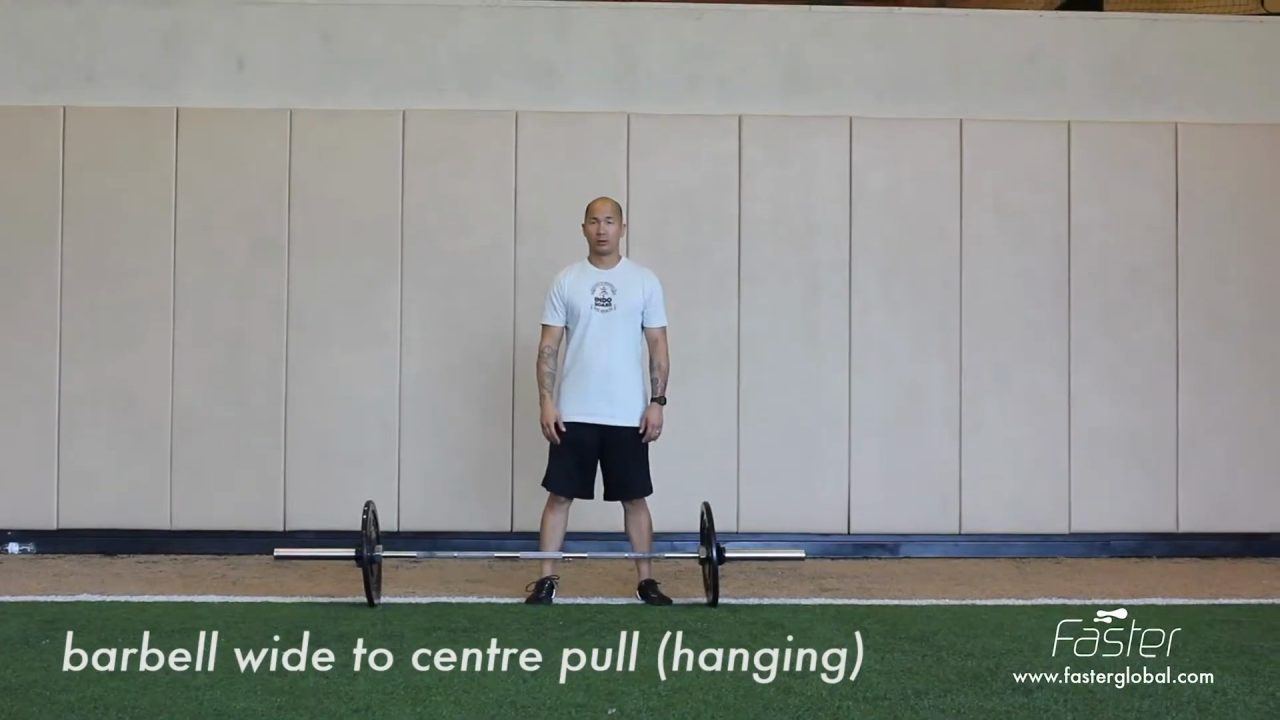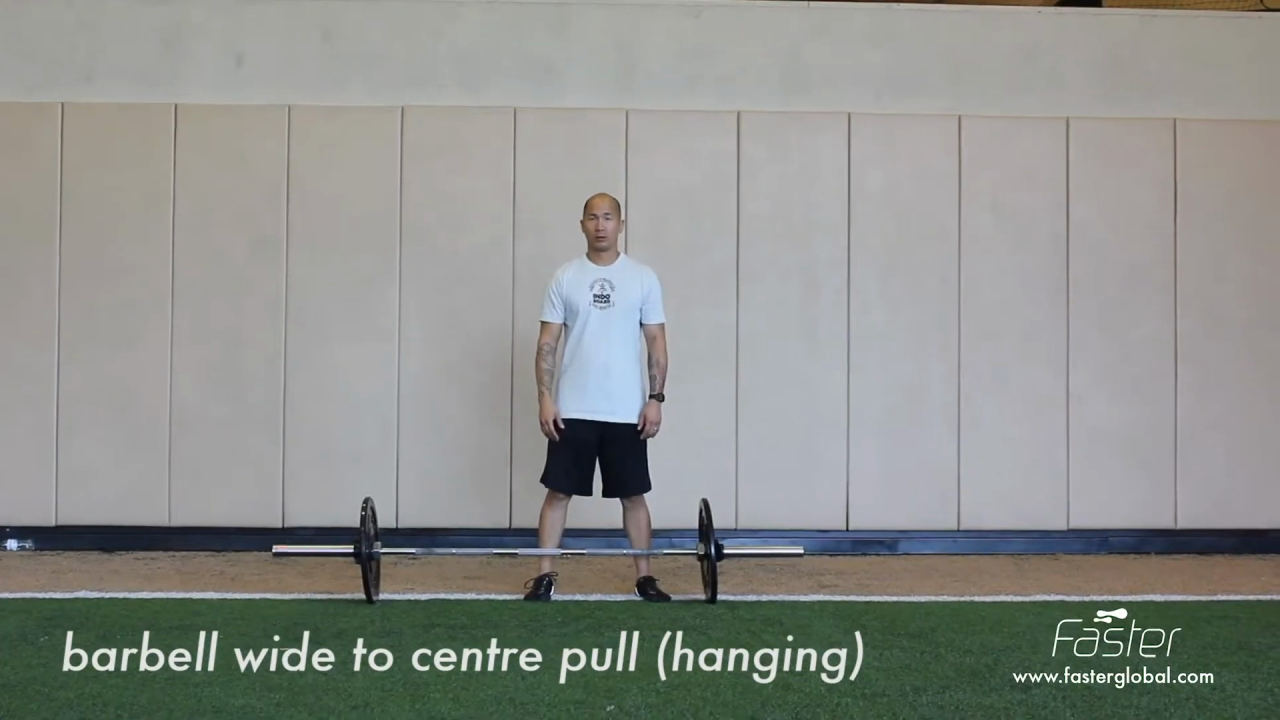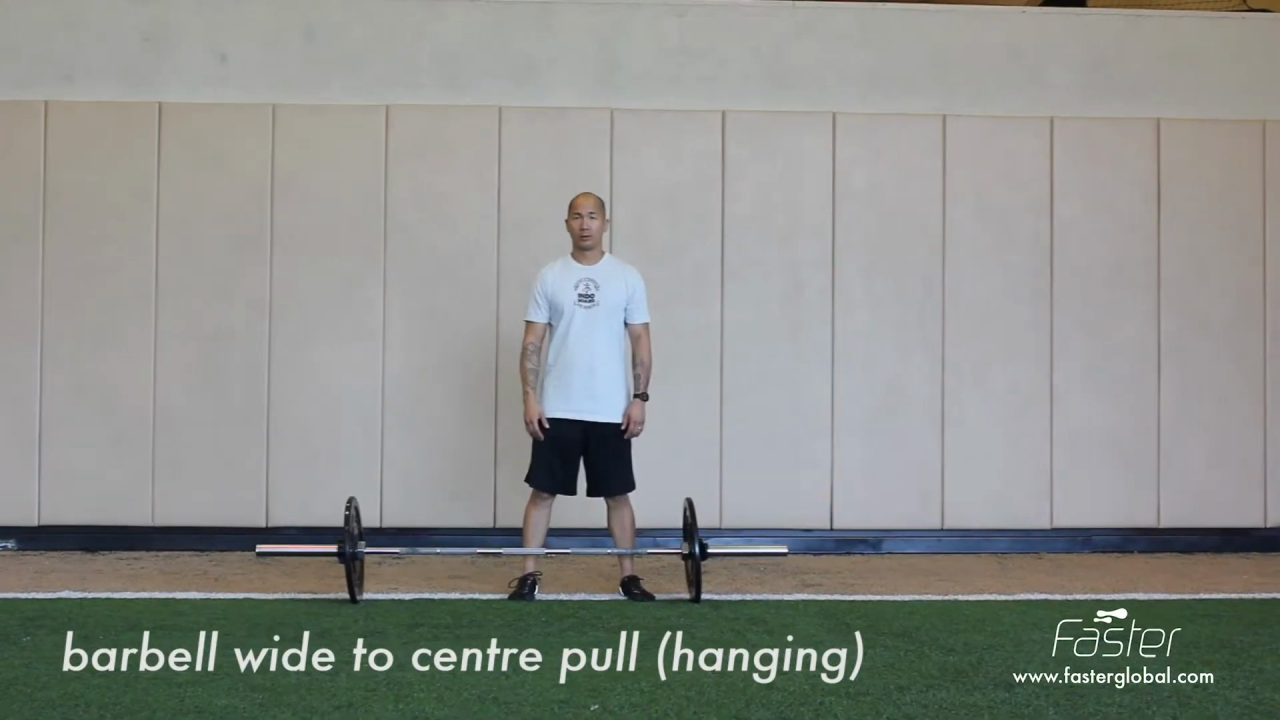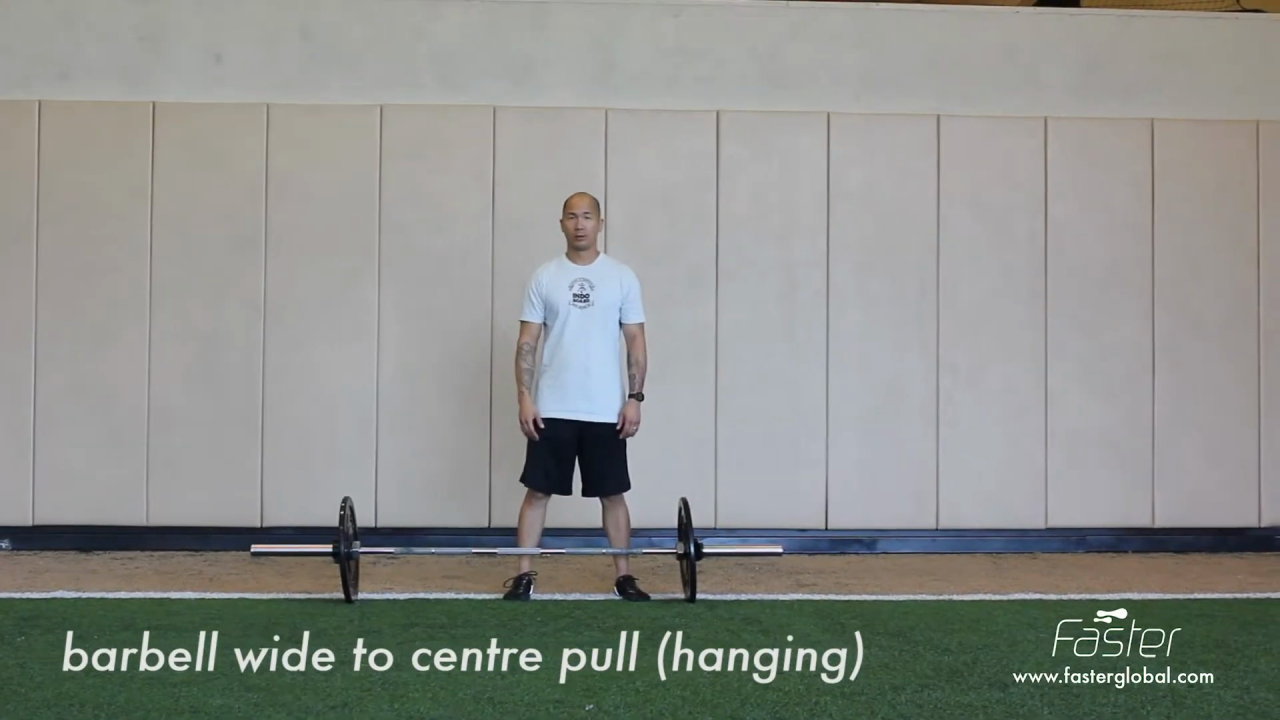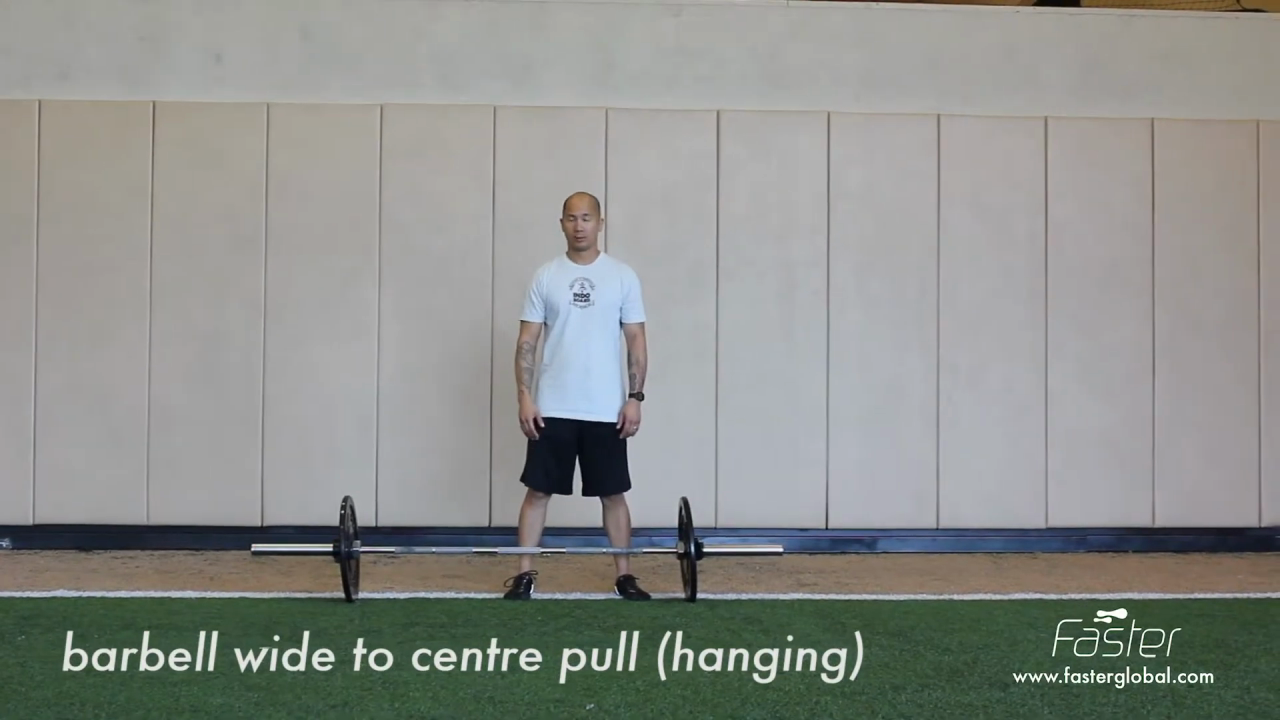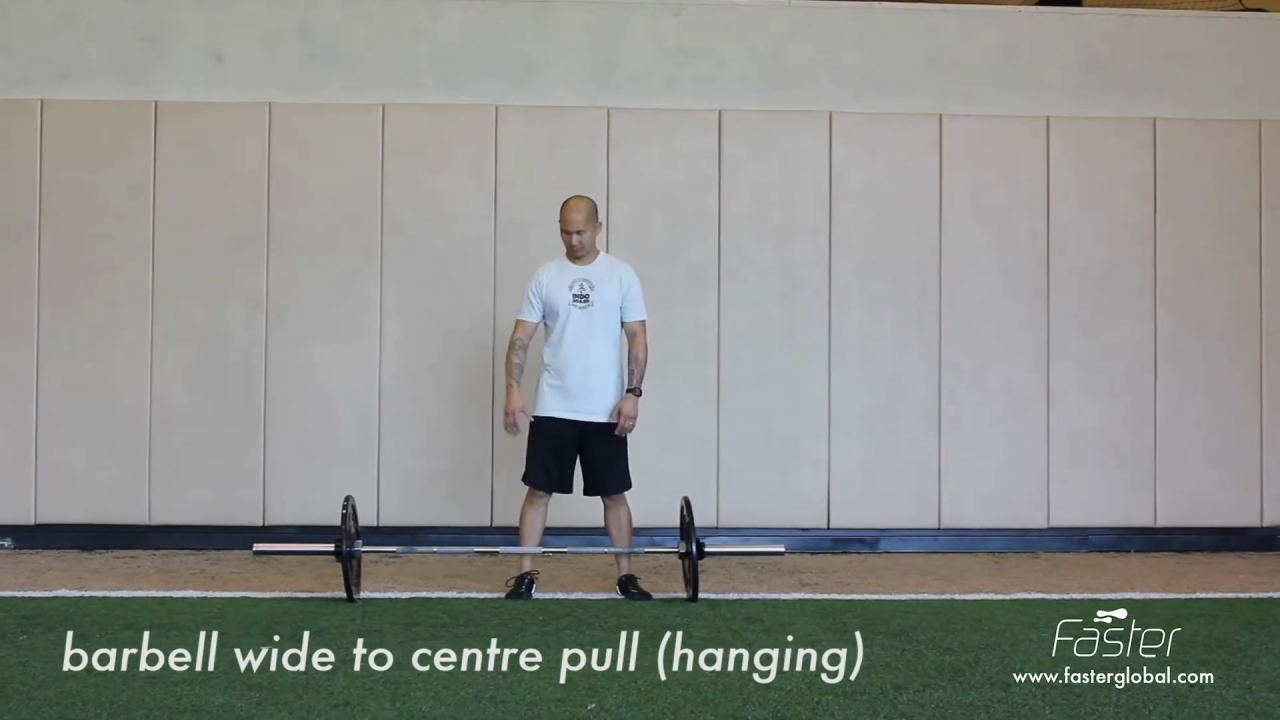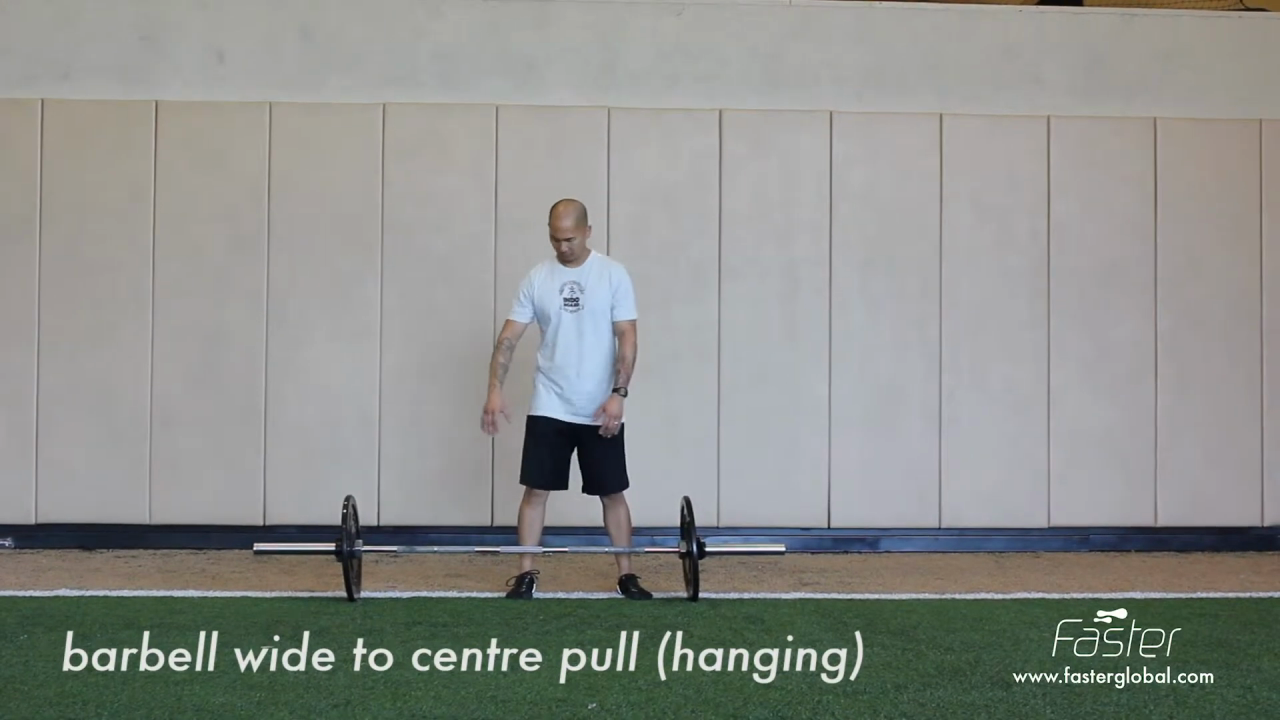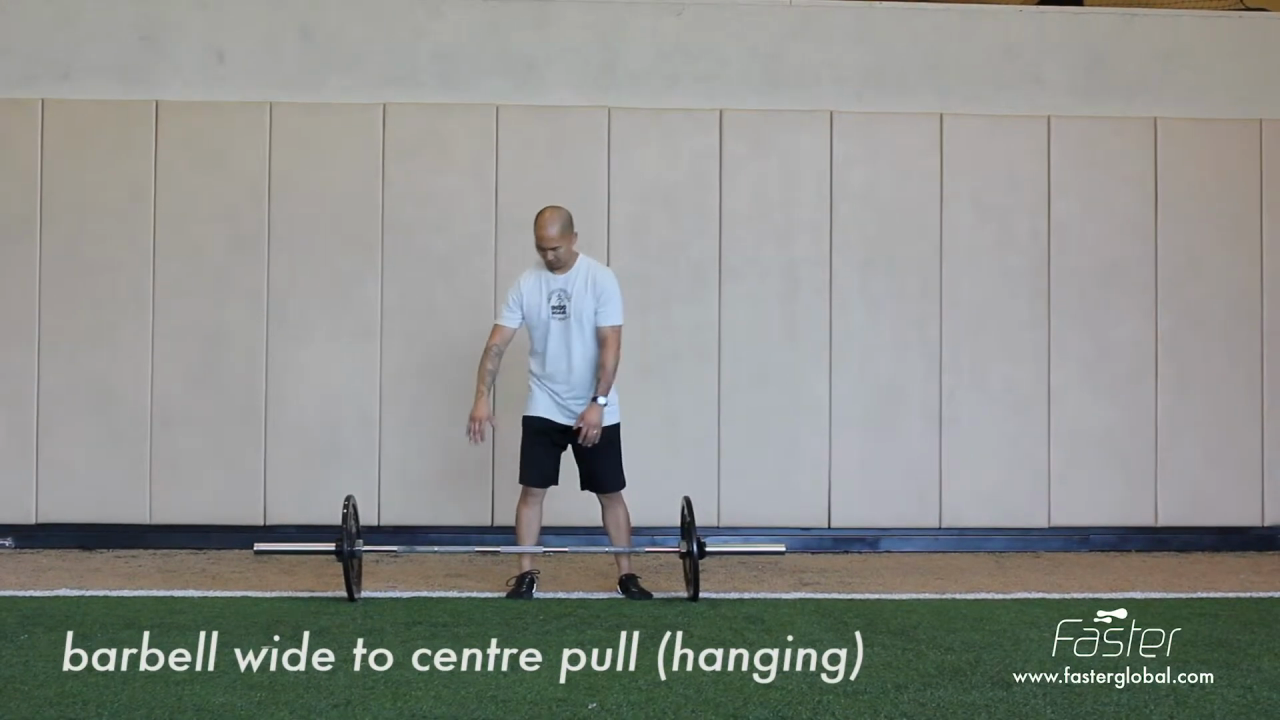
dt=0.2s
person 1, frame 1
left shoulder: (644, 280)
right shoulder: (566, 280)
left elbow: (658, 345)
right elbow: (548, 346)
left wrist: (657, 402)
right wrist: (546, 401)
left hip: (628, 414)
right hip: (574, 413)
left knee: (634, 496)
right knee: (560, 494)
left ankle: (645, 579)
right ankle: (546, 578)
person 1, frame 2
left shoulder: (642, 277)
right shoulder: (564, 277)
left elbow: (656, 342)
right elbow: (547, 343)
left wrist: (655, 399)
right wrist: (545, 398)
left hip: (626, 411)
right hip: (573, 410)
left knee: (633, 494)
right knee: (558, 491)
left ankle: (644, 577)
right ankle: (545, 575)
person 1, frame 3
left shoulder: (627, 276)
right shoulder: (549, 276)
left elbow: (640, 342)
right elbow: (532, 342)
left wrist: (639, 399)
right wrist: (529, 398)
left hip: (611, 411)
right hip: (557, 410)
left knee: (617, 494)
right knee: (542, 491)
left ankle: (628, 575)
right ankle: (529, 574)
person 1, frame 4
left shoulder: (621, 276)
right shoulder: (544, 277)
left elbow: (636, 342)
right elbow: (527, 342)
left wrist: (635, 399)
right wrist: (524, 398)
left hip: (606, 411)
right hip: (552, 409)
left knee: (612, 494)
right knee: (538, 491)
left ankle: (623, 575)
right ankle: (524, 575)
person 1, frame 5
left shoulder: (622, 275)
right shoulder: (545, 276)
left elbow: (636, 341)
right elbow: (527, 341)
left wrist: (635, 398)
right wrist: (524, 397)
left hip: (606, 410)
right hip: (553, 409)
left knee: (613, 493)
right knee: (538, 490)
left ankle: (623, 575)
right ankle: (524, 574)
person 1, frame 6
left shoulder: (622, 275)
right shoulder: (545, 276)
left elbow: (637, 338)
right elbow: (521, 337)
left wrist: (632, 393)
right wrist: (513, 389)
left hip: (606, 410)
right hip: (553, 408)
left knee: (614, 493)
right knee: (538, 490)
left ankle: (625, 574)
right ankle: (526, 574)
person 1, frame 7
left shoulder: (613, 274)
right shoulder: (537, 277)
left elbow: (627, 338)
right elbow: (508, 337)
left wrist: (619, 395)
right wrist: (495, 390)
left hip: (601, 409)
right hip: (549, 408)
left knee: (612, 492)
right knee: (536, 490)
left ankle: (625, 574)
right ankle: (526, 573)
person 1, frame 8
left shoulder: (600, 278)
right shoulder: (526, 282)
left elbow: (610, 345)
right elbow: (497, 343)
left wrist: (597, 404)
right wrist: (483, 397)
left hip: (596, 410)
right hip: (543, 408)
left knee: (610, 492)
right knee: (532, 490)
left ankle: (626, 574)
right ankle: (526, 574)
